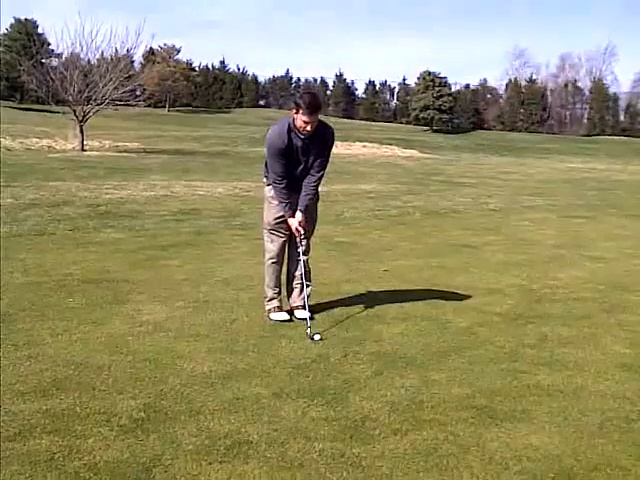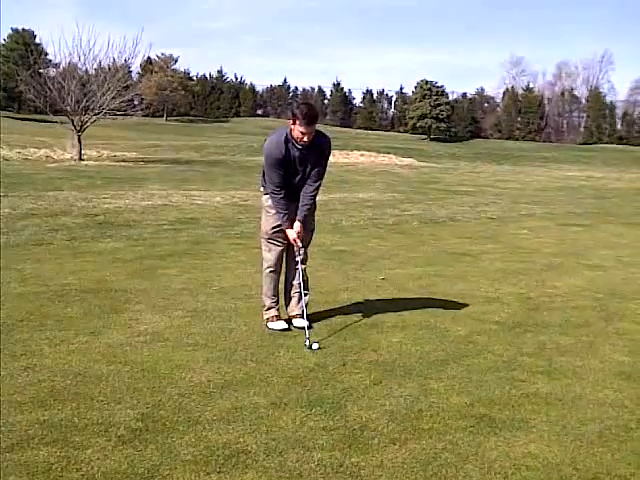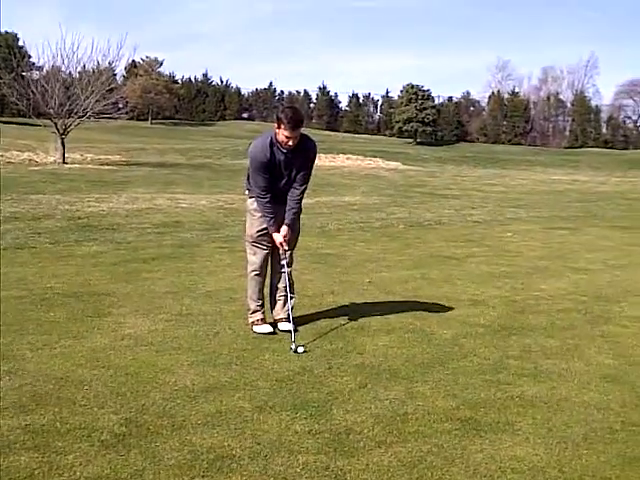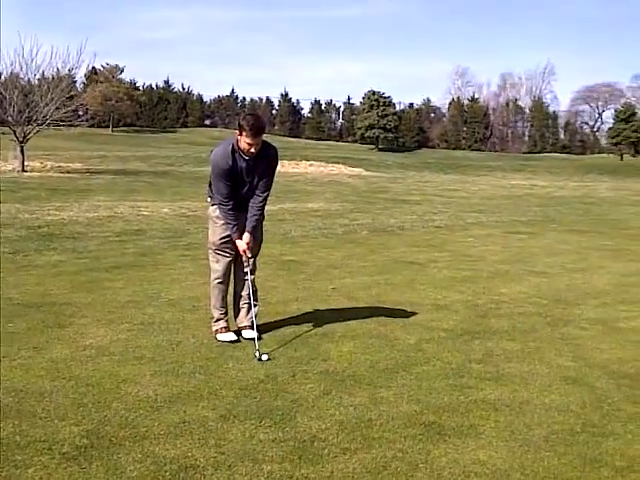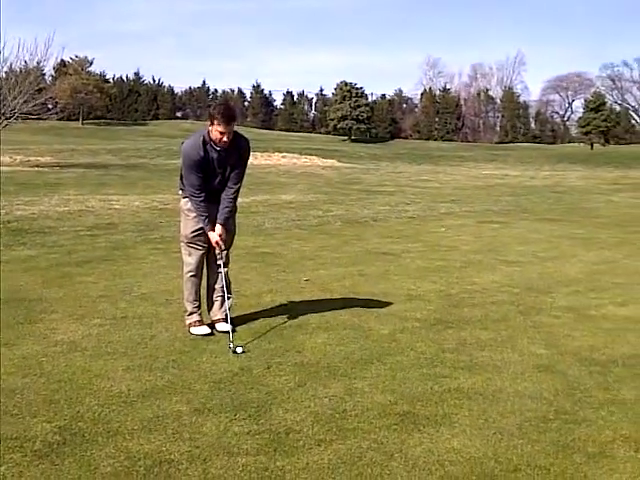
dt=0.4s
person 1, frame 1
left shoulder: (325, 134)
right shoulder: (277, 135)
left elbow: (315, 175)
right elbow: (279, 179)
left wrist: (301, 210)
right wrist: (288, 214)
left hip: (307, 191)
right hip: (278, 190)
left knee: (302, 249)
right knee: (275, 249)
left ankle: (298, 300)
right ankle: (273, 303)
person 1, frame 2
left shoulder: (322, 143)
right shoulder: (274, 145)
left elbow: (313, 184)
right elbow: (277, 190)
left wrist: (299, 219)
right wrist: (286, 225)
left hip: (304, 200)
right hip: (275, 199)
left knee: (300, 257)
right knee: (273, 257)
left ankle: (296, 310)
right ankle: (271, 312)
person 1, frame 3
left shoulder: (308, 147)
right shoulder: (259, 149)
left elbow: (298, 188)
right elbow: (262, 193)
left wrist: (287, 224)
right wrist: (272, 229)
left hip: (289, 203)
right hip: (260, 202)
left knee: (285, 260)
right knee: (258, 260)
left ankle: (281, 313)
right ankle: (256, 315)
person 1, frame 4
left shoulder: (270, 154)
right shoulder: (221, 155)
left elbow: (261, 195)
right elbow: (224, 200)
left wrist: (249, 230)
right wrist: (236, 235)
left hip: (252, 211)
right hip: (223, 210)
left knee: (248, 268)
right knee: (221, 268)
left ankle: (245, 320)
right ankle: (220, 323)
person 1, frame 5
left shoulder: (241, 145)
right shoulder: (192, 147)
left elbow: (232, 187)
right elbow: (196, 192)
left wrist: (221, 222)
right wrist: (208, 228)
left hip: (224, 203)
right hip: (195, 203)
left knee: (221, 260)
right knee: (194, 261)
left ankle: (219, 313)
right ankle: (193, 316)
